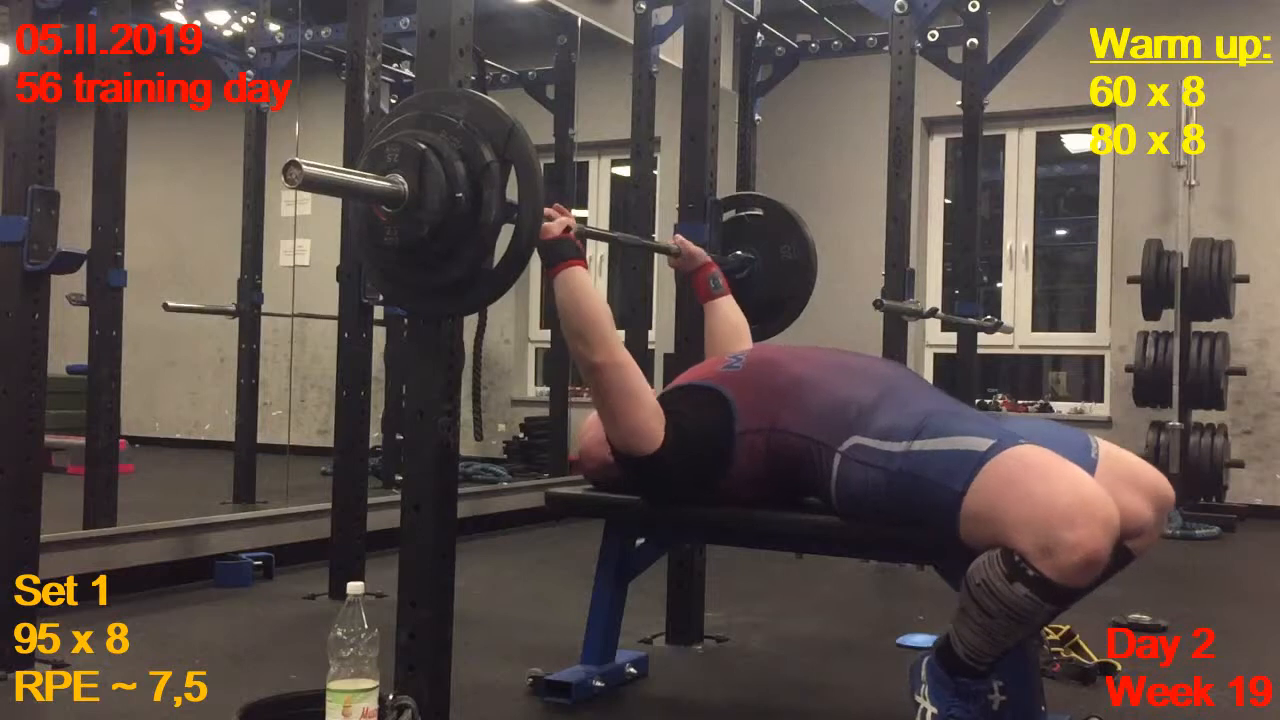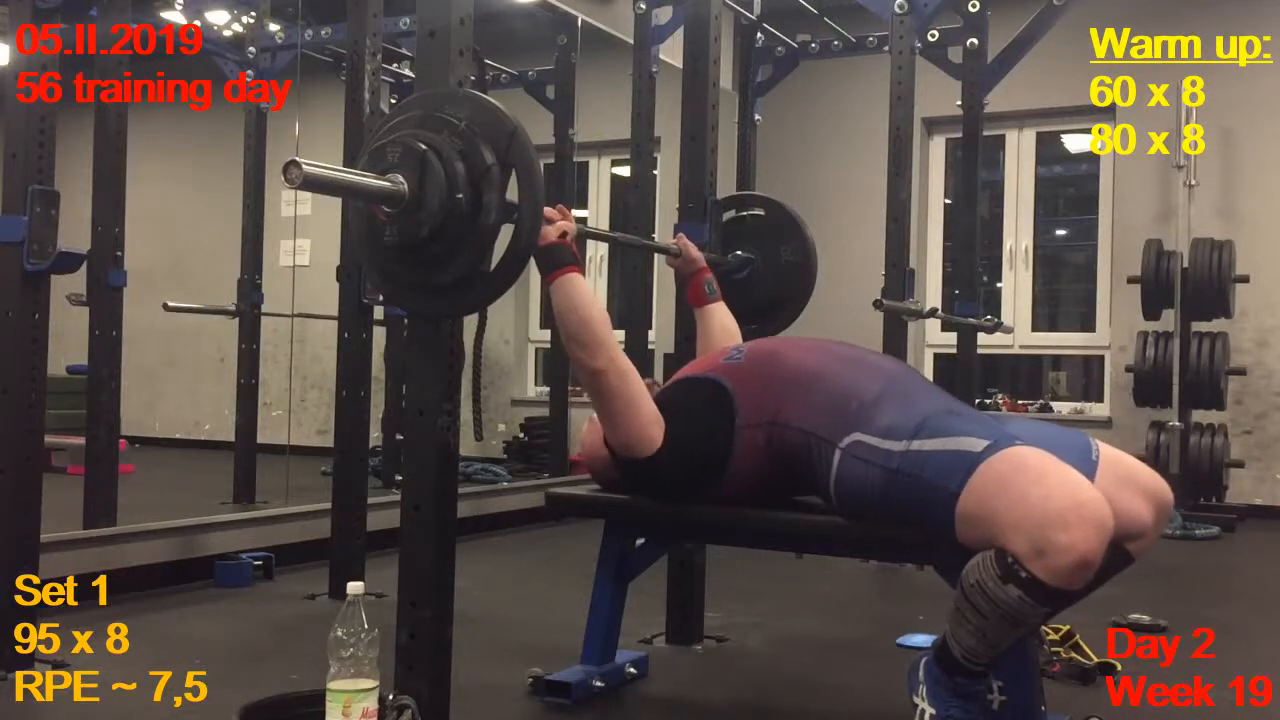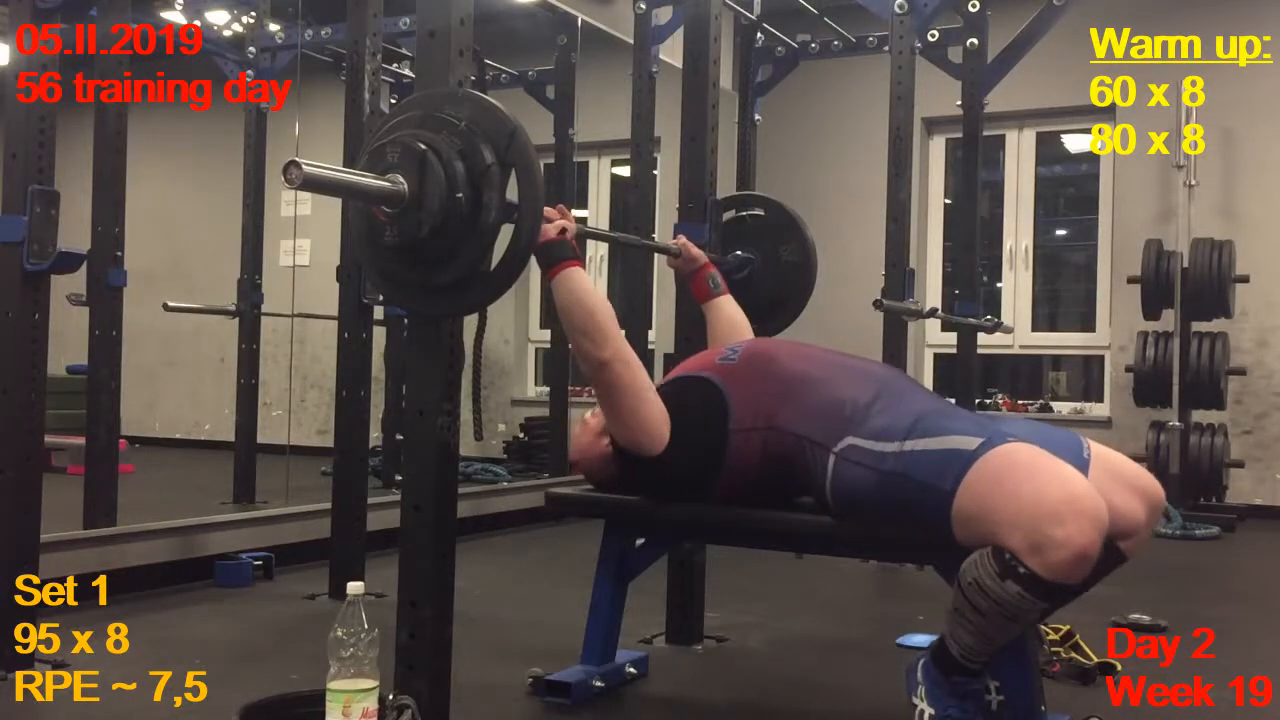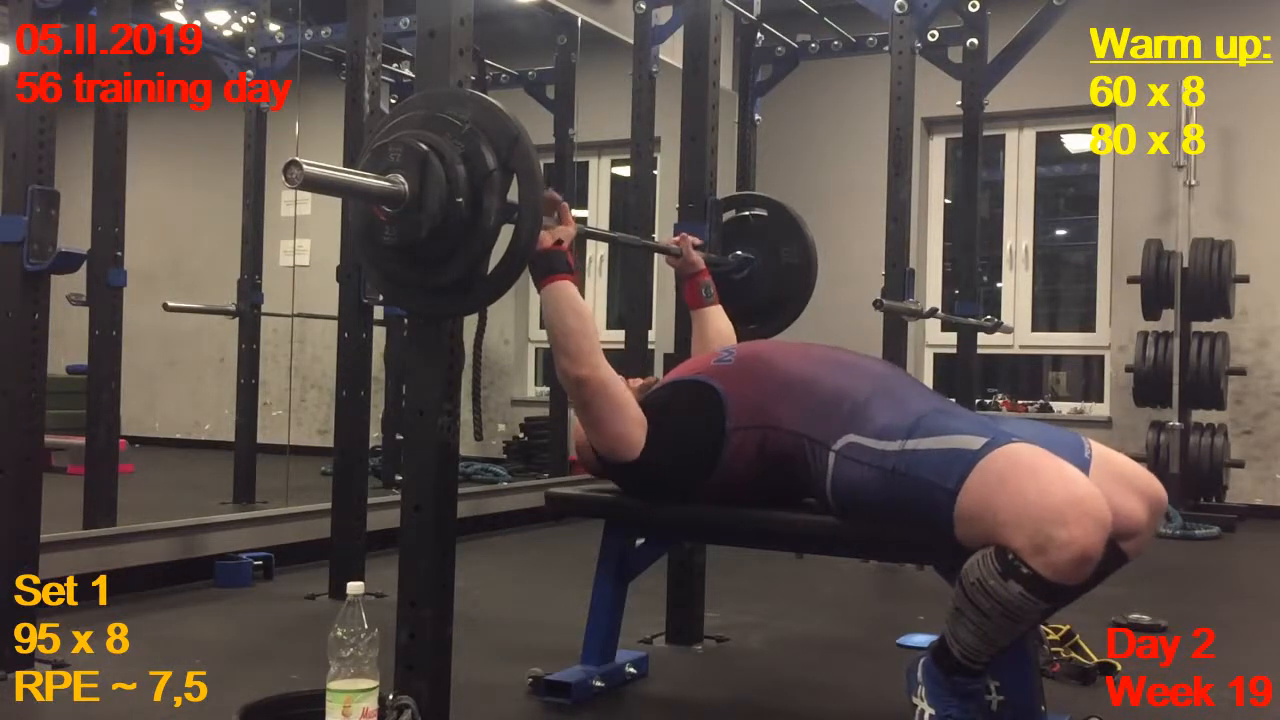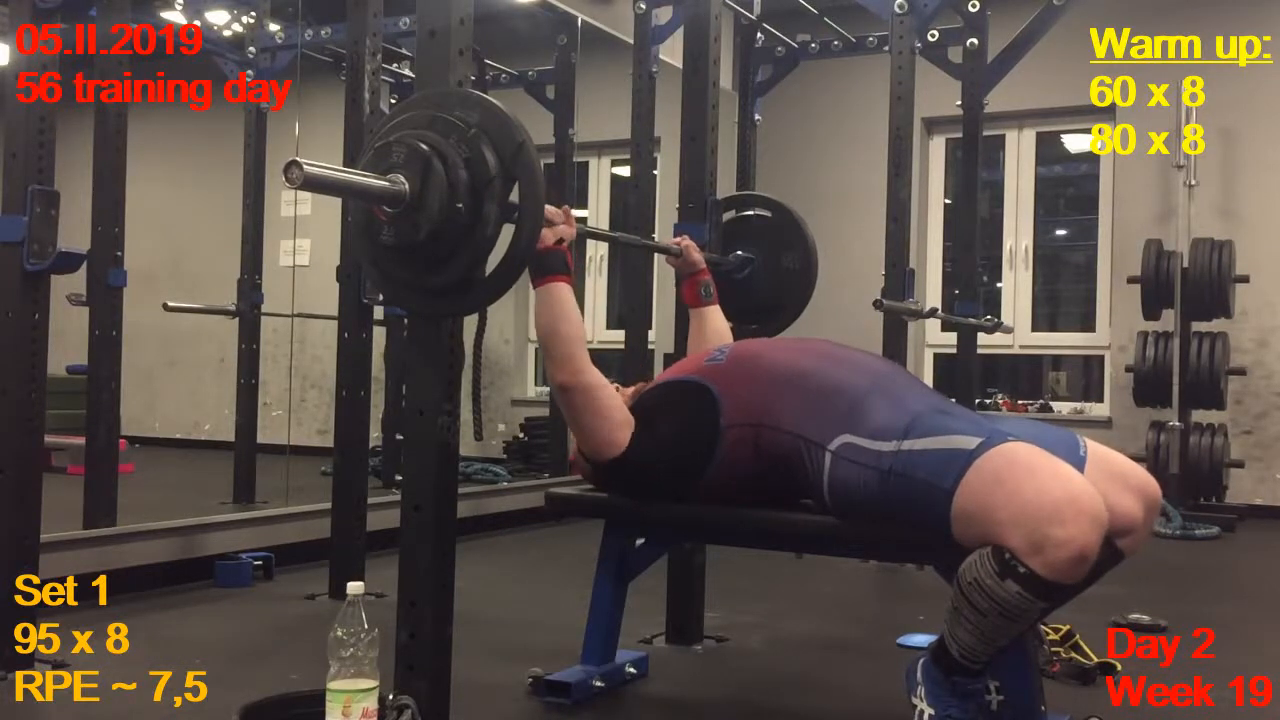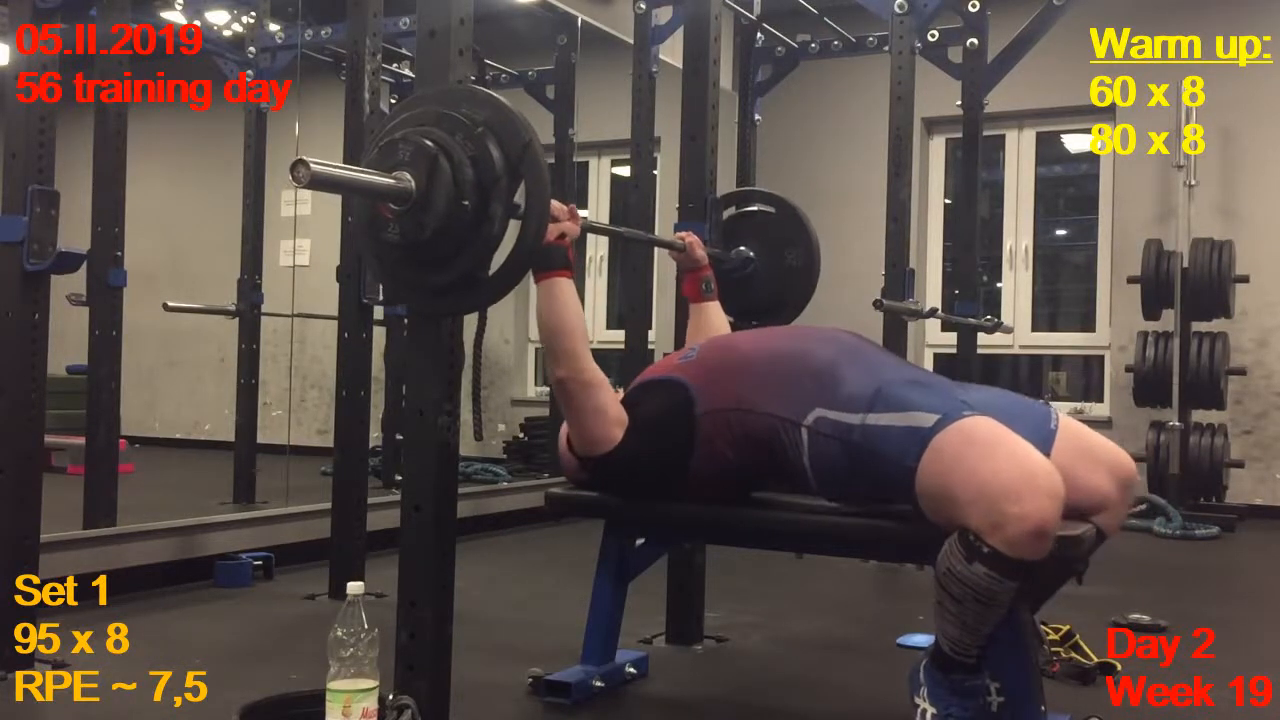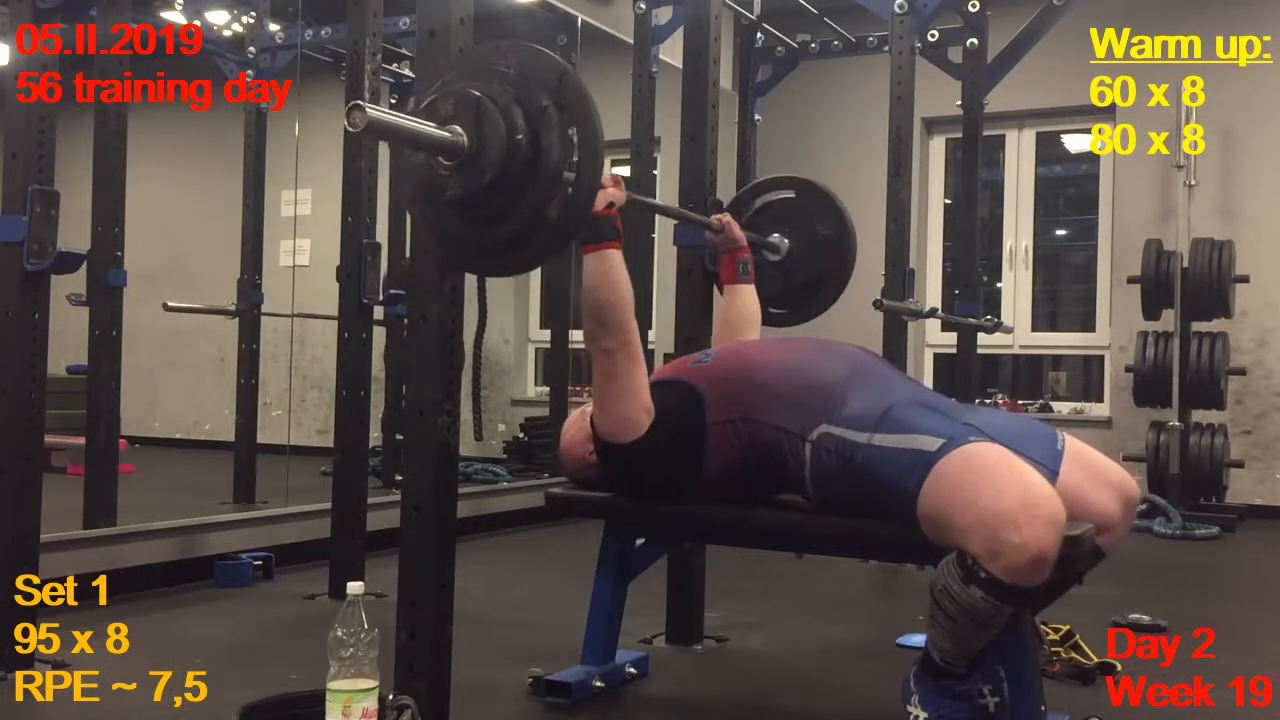
dt=0.7s
person 1, frame 1
left shoulder: (696, 413)
right shoulder: (663, 451)
left elbow: (738, 361)
right elbow: (601, 358)
left wrist: (703, 270)
right wrist: (562, 256)
left knee: (1145, 502)
right knee: (1080, 527)
left ankle: (991, 638)
person 1, frame 2
left shoulder: (698, 417)
right shoulder: (664, 453)
left elbow: (730, 365)
right elbow: (598, 361)
left wrist: (697, 276)
right wrist: (558, 262)
left knee: (1144, 503)
right knee: (1073, 530)
left ankle: (986, 637)
person 1, frame 3
left shoulder: (689, 413)
right shoulder: (659, 453)
left elbow: (740, 357)
right elbow: (604, 355)
left wrist: (701, 273)
right wrist: (560, 259)
left knee: (1136, 503)
right knee: (1069, 523)
left ankle: (989, 638)
person 1, frame 4
left shoulder: (683, 412)
right shoulder: (654, 453)
left elbow: (723, 371)
right elbow: (583, 369)
left wrist: (695, 277)
right wrist: (552, 268)
left knee: (1139, 505)
right knee: (1072, 525)
left ankle: (988, 634)
person 1, frame 5
left shoulder: (675, 416)
right shoulder: (642, 455)
left elbow: (718, 370)
right elbow: (571, 376)
left wrist: (696, 278)
right wrist: (550, 265)
left knee: (1134, 504)
right knee: (1070, 525)
left ankle: (987, 644)
person 1, frame 6
left shoulder: (668, 413)
right shoulder: (629, 452)
left elbow: (708, 364)
right elbow: (571, 372)
left wrist: (697, 274)
right wrist: (552, 259)
left knee: (1111, 484)
right knee: (1027, 505)
left ankle: (986, 638)
person 1, frame 7
left shoulder: (683, 410)
right shoulder: (642, 451)
left elbow: (735, 353)
right elbow: (611, 344)
left wrist: (735, 257)
right wrist: (600, 228)
left knee: (1114, 501)
right knee: (1028, 529)
left ankle: (971, 644)
